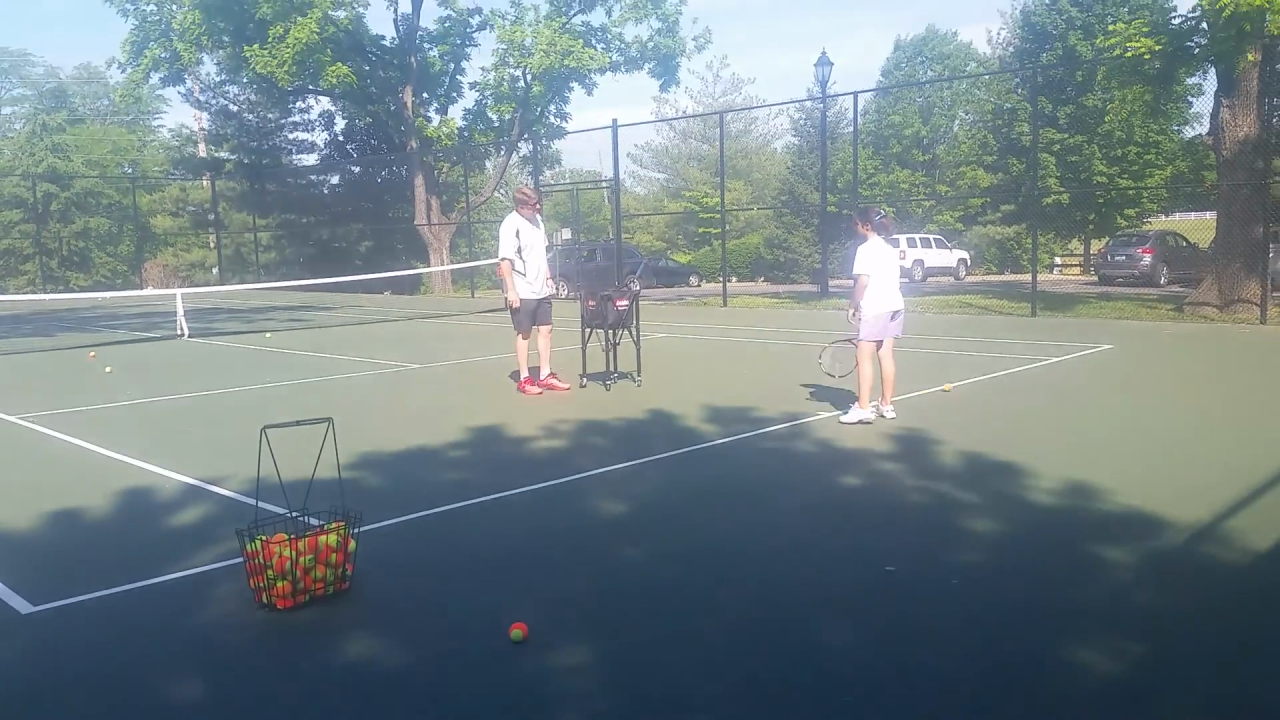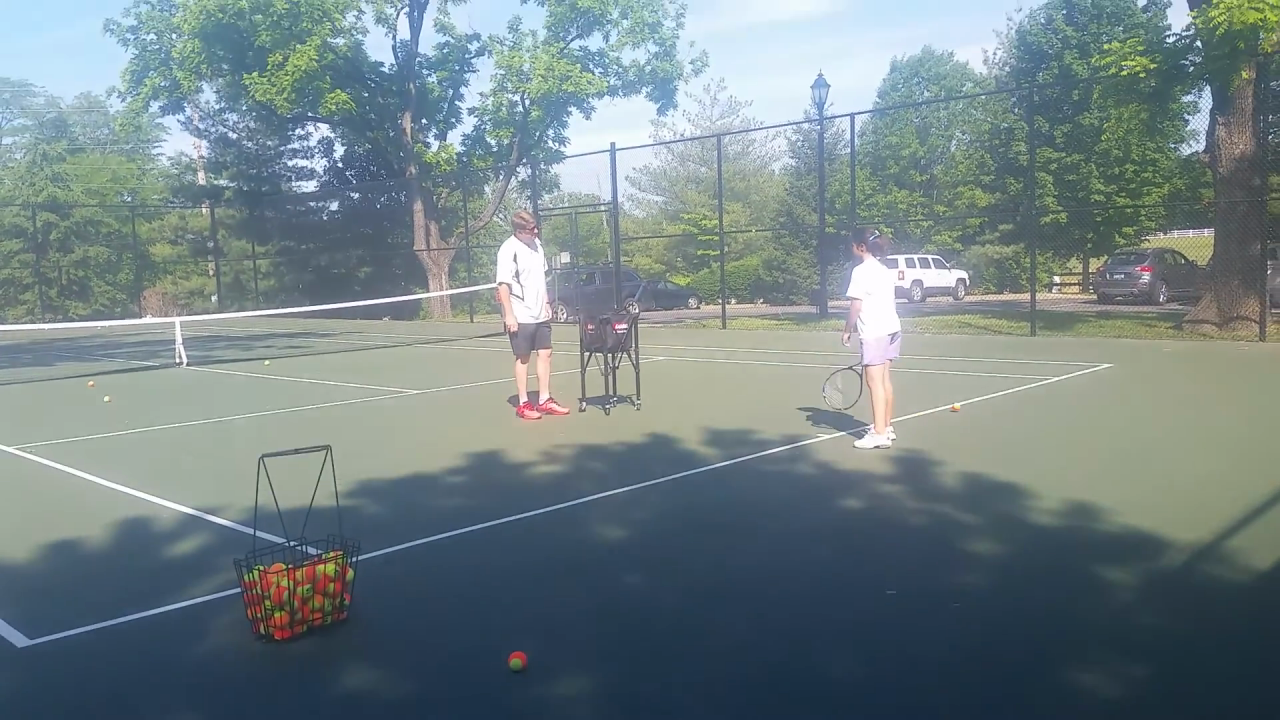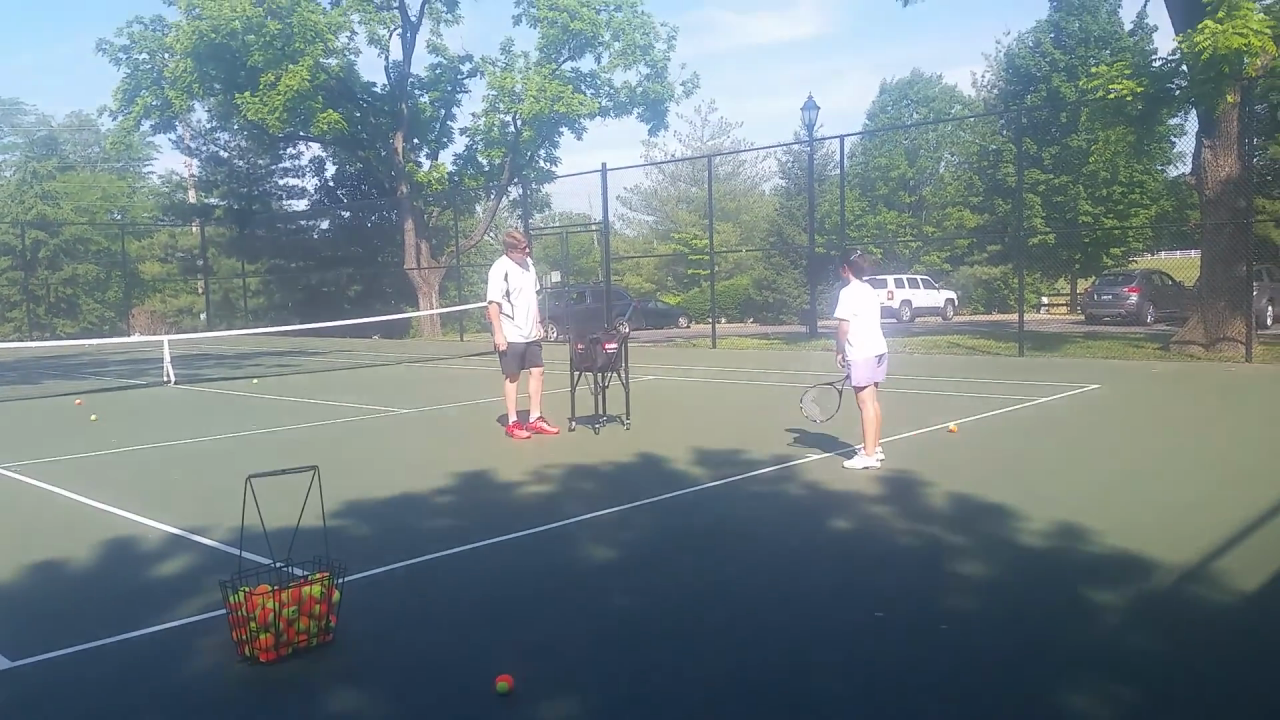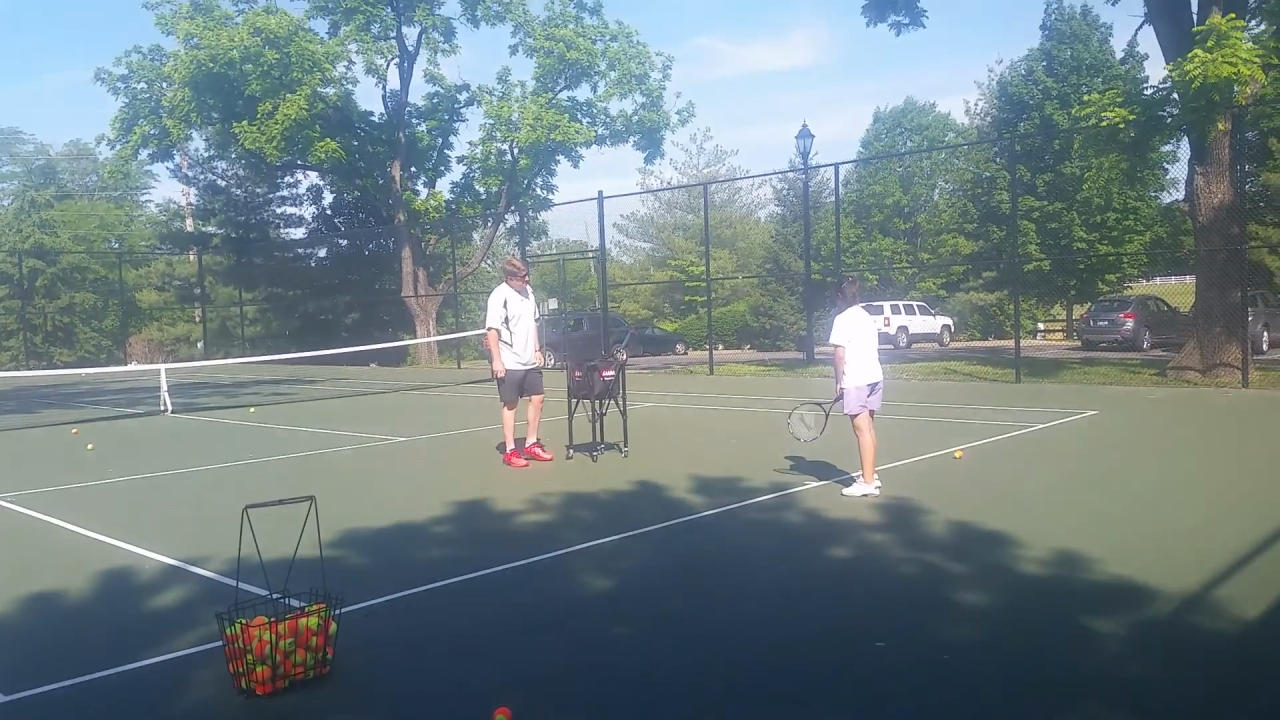
dt=0.2s
person 1, frame 1
left shoulder: (865, 248)
right shoulder: (890, 249)
left elbow: (862, 282)
left wrist: (852, 306)
left hip: (875, 308)
right hip: (894, 305)
left knee: (864, 357)
right knee: (885, 355)
left ankle: (863, 408)
right ankle: (886, 405)
person 1, frame 2
left shoulder: (861, 270)
right shoulder: (885, 270)
left elbow: (856, 306)
left wrist: (847, 330)
left hip: (874, 331)
right hip: (891, 328)
left knee: (874, 382)
right knee: (884, 379)
left ankle: (879, 433)
right ankle: (886, 427)
person 1, frame 3
left shoulder: (848, 292)
right shoulder: (870, 290)
left elbow: (844, 328)
left wrist: (839, 352)
left hip: (861, 353)
right hip: (878, 349)
left knee: (865, 403)
right knee: (872, 400)
left ankle: (869, 455)
right ankle: (875, 448)
person 1, frame 4
left shoulder: (842, 319)
right shoulder: (868, 318)
left elbow: (840, 354)
right elbow: (871, 350)
left wrist: (838, 380)
left hip: (855, 380)
right hip: (874, 376)
left knee: (862, 430)
right knee: (868, 427)
left ankle: (867, 483)
right ankle: (871, 475)
person 2, frame 1
left shoulder: (537, 219)
right shoulder: (511, 225)
right elbow: (505, 260)
left wrist: (548, 277)
right wrist: (511, 290)
left hip: (541, 289)
right hip: (522, 291)
left knee: (545, 329)
right knee: (524, 333)
left ankle: (545, 376)
right ankle: (524, 379)
person 2, frame 2
left shoulder: (536, 243)
right shoulder: (509, 250)
right elbow: (503, 284)
left wrist: (546, 302)
right wrist: (509, 314)
left hip: (539, 313)
right hip: (521, 316)
left knee: (545, 353)
right knee: (523, 357)
left ankle: (545, 400)
right ankle: (523, 404)
person 2, frame 3
left shoulder: (528, 263)
right shoulder: (500, 269)
right elbow: (493, 303)
left wrist: (538, 322)
right wrist: (498, 333)
left hip: (530, 333)
right hip: (511, 335)
left knee: (537, 372)
right knee: (512, 377)
left ankle: (535, 419)
right ankle: (513, 423)
person 2, frame 4
left shoulder: (528, 291)
right shoulder: (499, 296)
right elbow: (491, 330)
left wrist: (537, 349)
right wrist: (496, 359)
left hip: (529, 360)
right hip: (509, 362)
left knee: (537, 398)
right knee: (511, 404)
left ankle: (531, 444)
right ankle: (510, 451)
